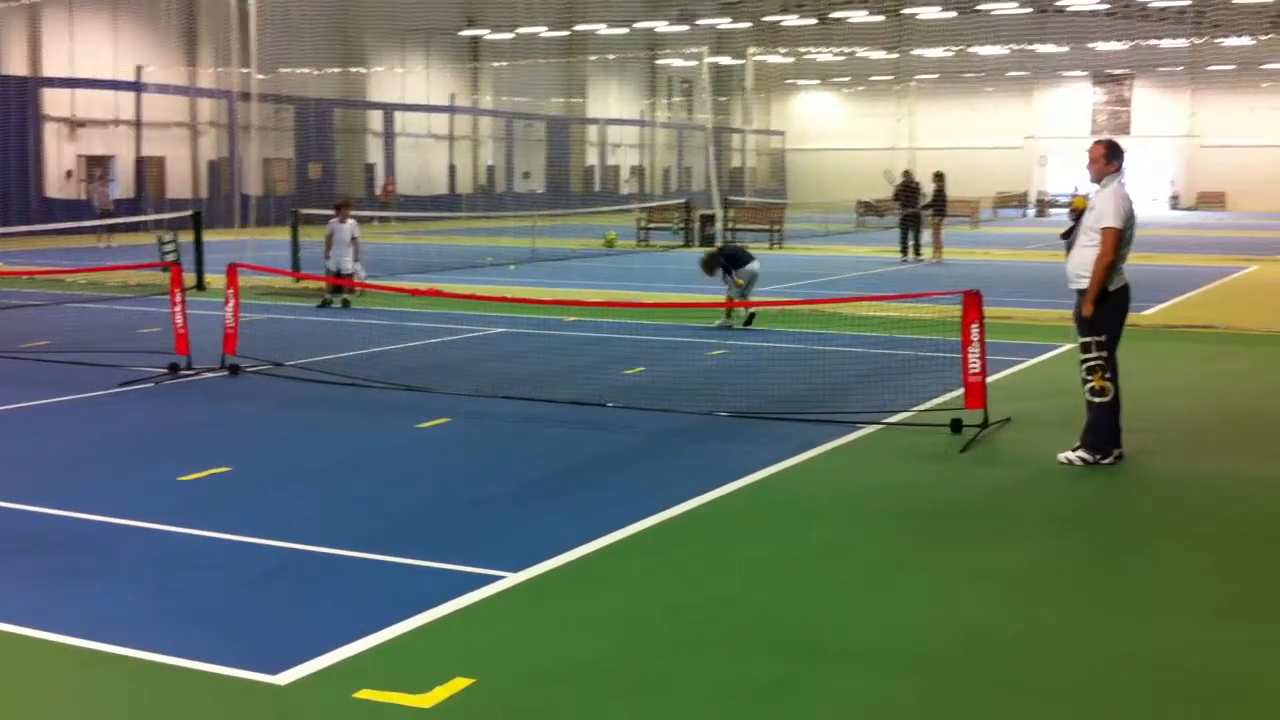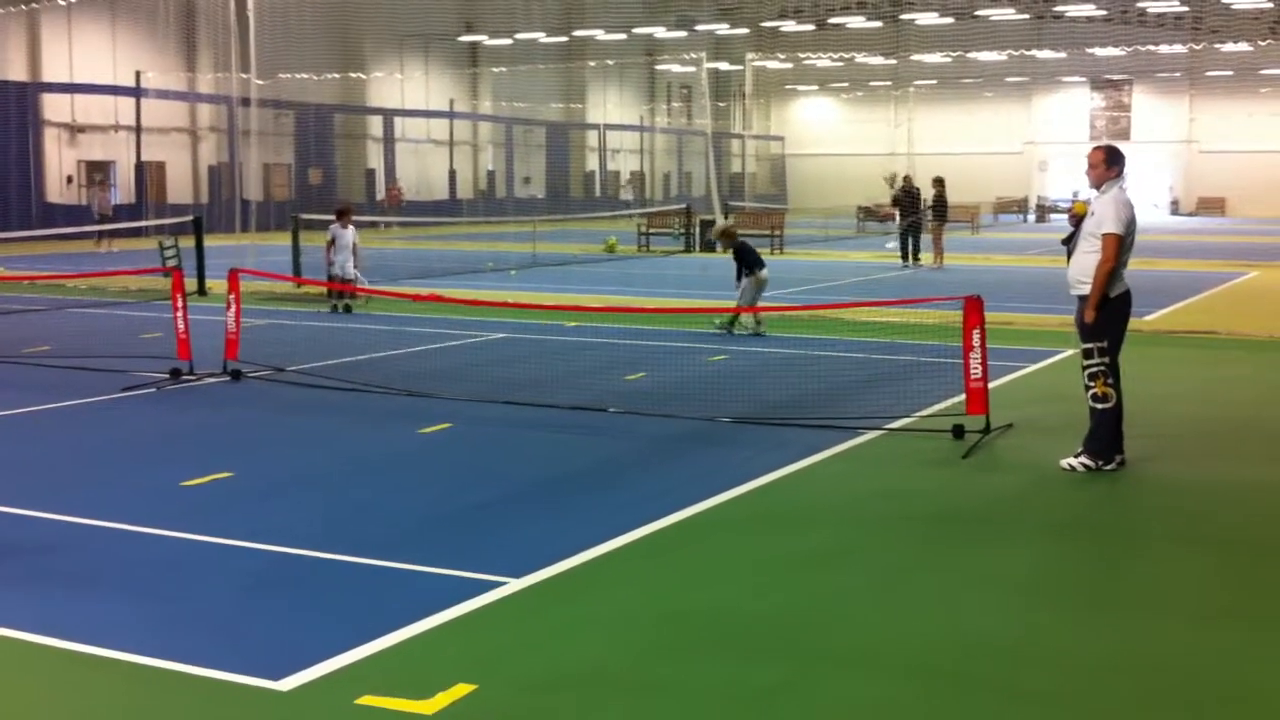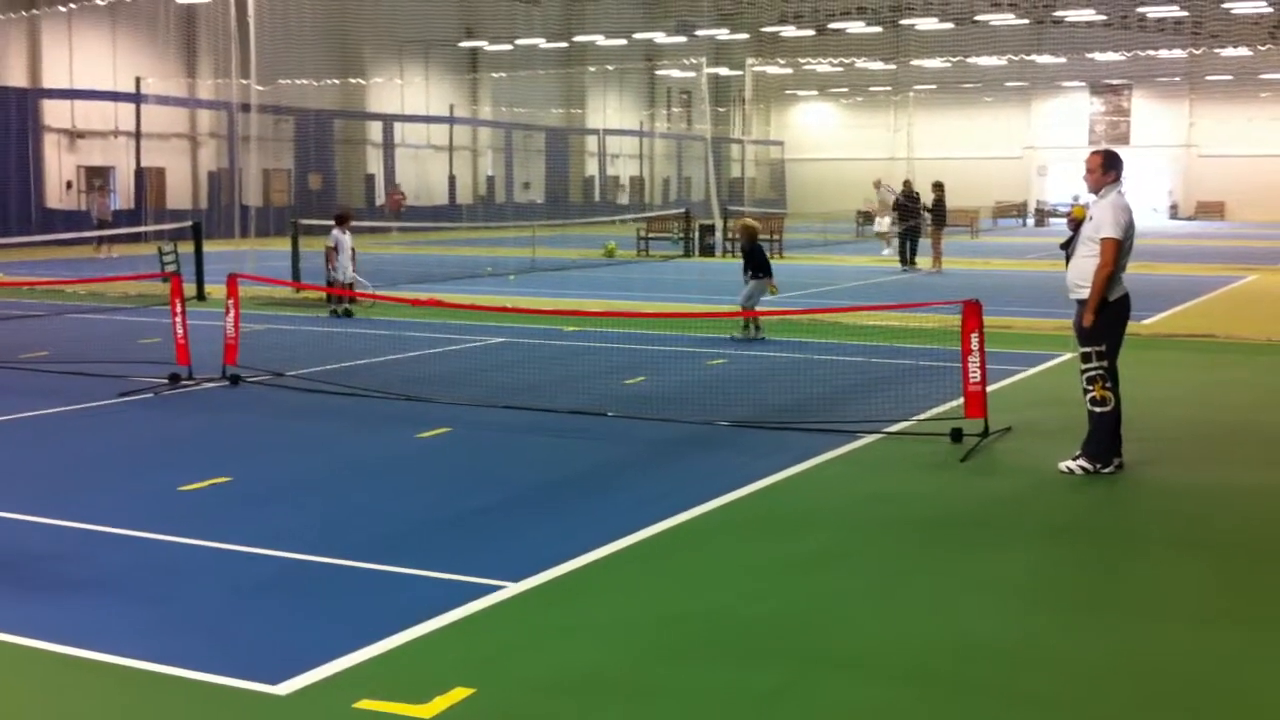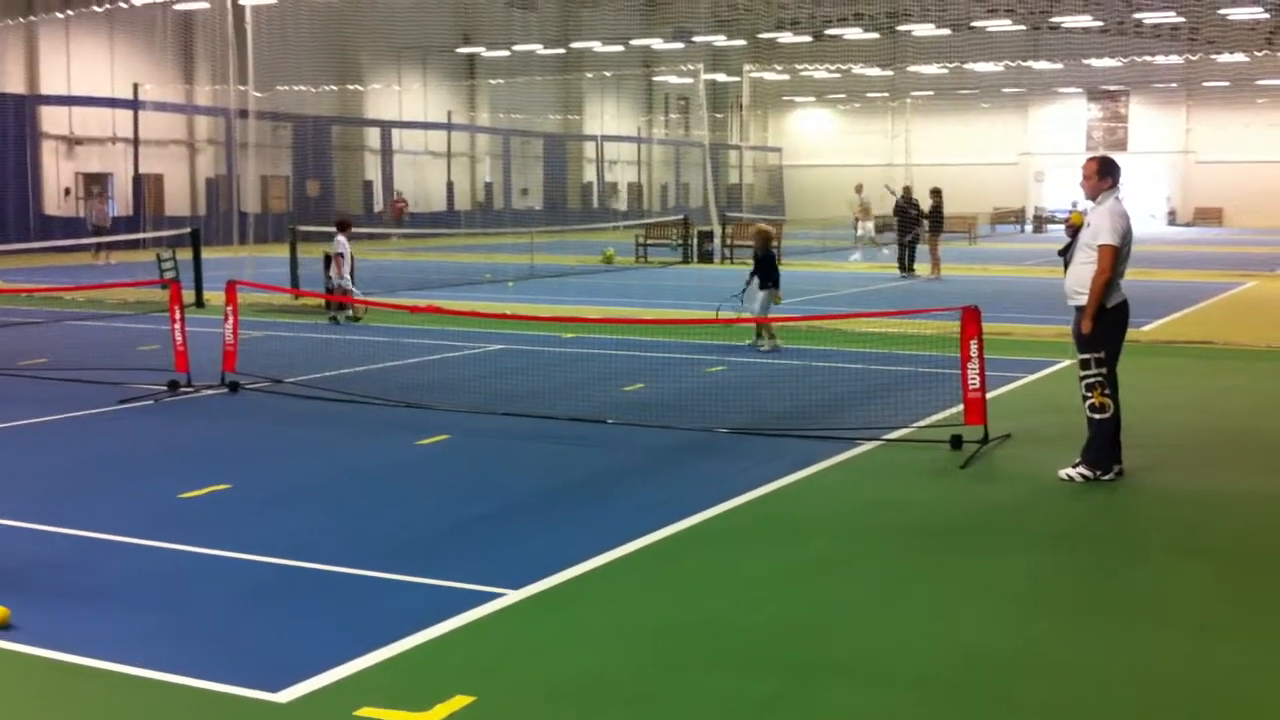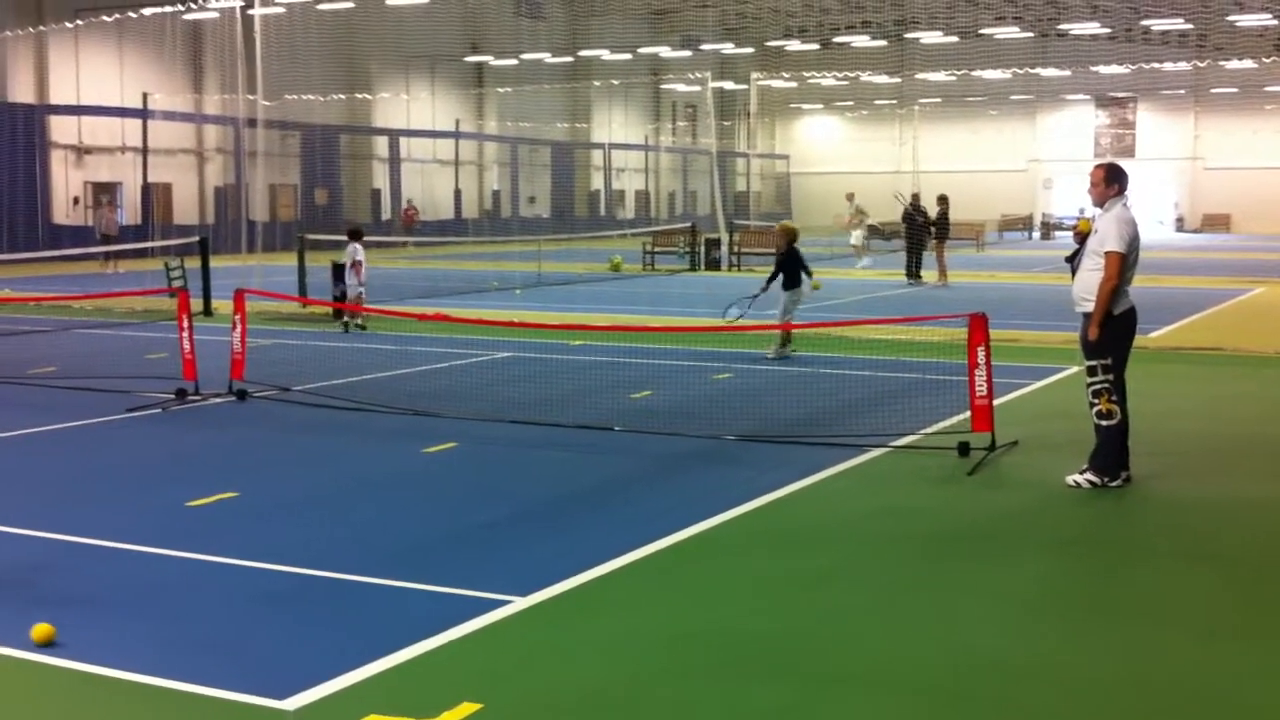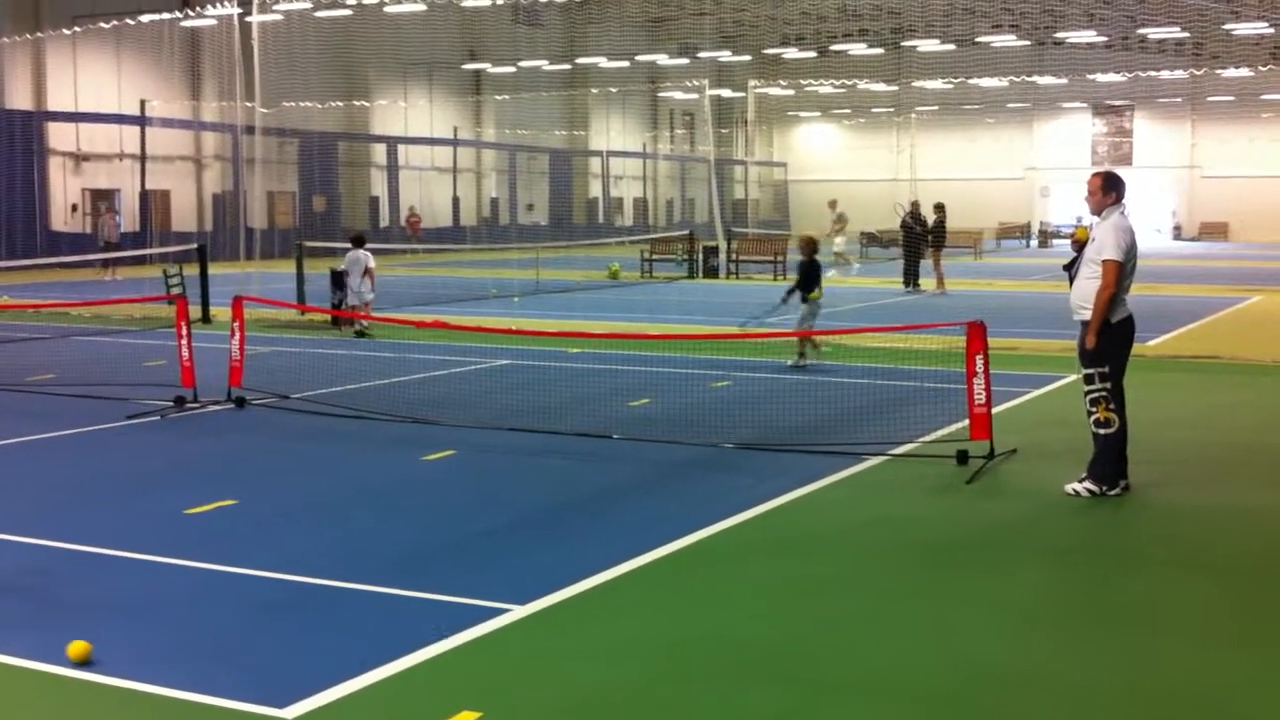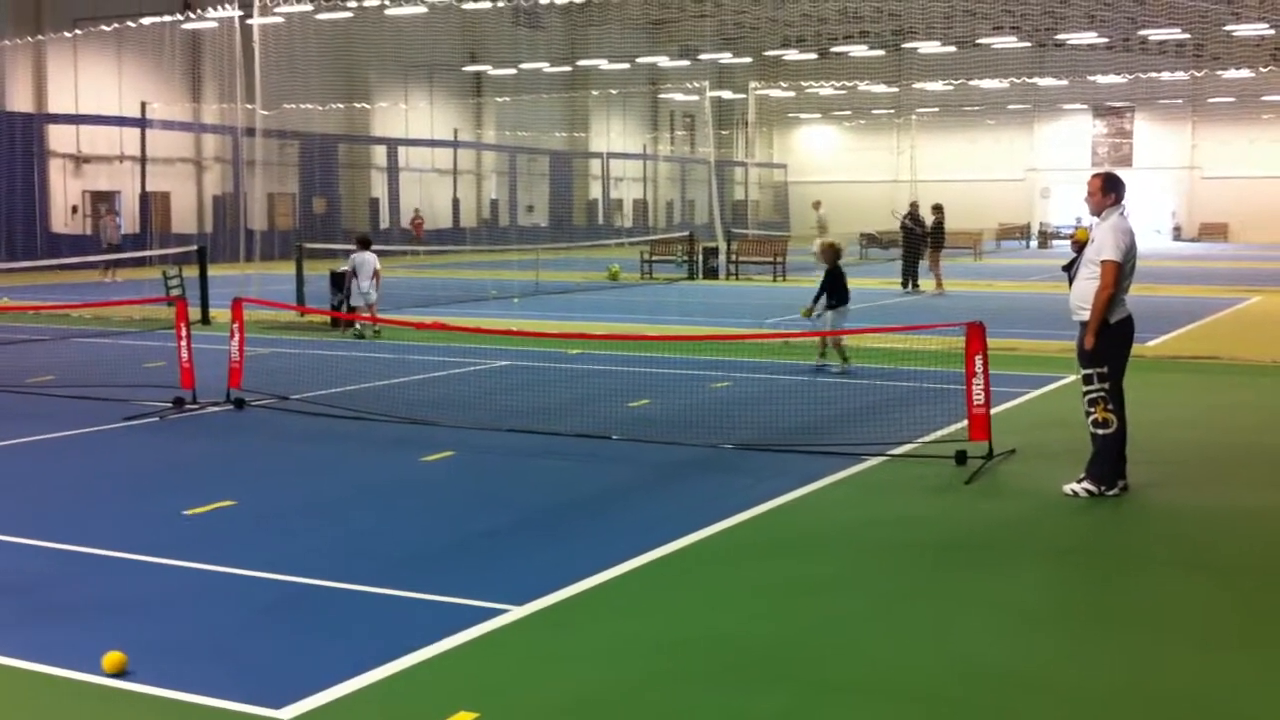
dt=0.2s
person 1, frame 1
left shoulder: (1112, 197)
right shoulder: (1104, 194)
left elbow: (1107, 254)
left wrist: (1090, 300)
right wrist: (1080, 219)
left hip: (1101, 295)
right hip: (1097, 294)
left knee: (1097, 371)
right knee: (1100, 370)
left ankle: (1098, 447)
right ankle: (1106, 442)
person 1, frame 2
left shoulder: (1113, 202)
right shoulder: (1105, 199)
left elbow: (1108, 260)
left wrist: (1091, 306)
right wrist: (1080, 225)
left hip: (1102, 302)
right hip: (1097, 299)
left knee: (1099, 377)
right knee: (1102, 376)
left ankle: (1101, 453)
right ankle: (1108, 448)
person 1, frame 3
left shoulder: (1112, 207)
right shoulder: (1103, 204)
left elbow: (1107, 264)
left wrist: (1090, 310)
right wrist: (1079, 229)
left hip: (1101, 306)
right hip: (1096, 304)
left knee: (1097, 381)
right knee: (1100, 380)
left ankle: (1099, 456)
right ankle: (1106, 451)
person 1, frame 4
left shoulder: (1109, 213)
right shoulder: (1101, 210)
left elbow: (1104, 271)
left wrist: (1088, 317)
right wrist: (1076, 235)
left hip: (1100, 312)
right hip: (1096, 310)
left knee: (1096, 387)
right knee: (1099, 386)
left ankle: (1099, 463)
right ankle: (1106, 458)
person 1, frame 5
left shoulder: (1116, 220)
right shoulder: (1109, 217)
left elbow: (1111, 278)
left wrist: (1095, 324)
right wrist: (1085, 242)
left hip: (1107, 319)
right hip: (1105, 317)
left knee: (1104, 394)
right knee: (1108, 393)
left ankle: (1106, 470)
right ankle: (1114, 465)
person 1, frame 6
left shoulder: (1113, 228)
right shoulder: (1107, 225)
left elbow: (1108, 286)
left wrist: (1092, 332)
right wrist: (1083, 250)
left hip: (1105, 327)
right hip: (1104, 326)
left knee: (1101, 402)
right knee: (1107, 402)
left ankle: (1105, 478)
right ankle: (1112, 473)
person 1, frame 7
left shoulder: (1113, 229)
right shoulder: (1107, 226)
left elbow: (1107, 287)
left wrist: (1091, 332)
right wrist: (1082, 251)
left hip: (1104, 328)
right hip: (1105, 326)
left knee: (1100, 403)
right knee: (1107, 403)
left ankle: (1103, 478)
right ankle: (1111, 473)
